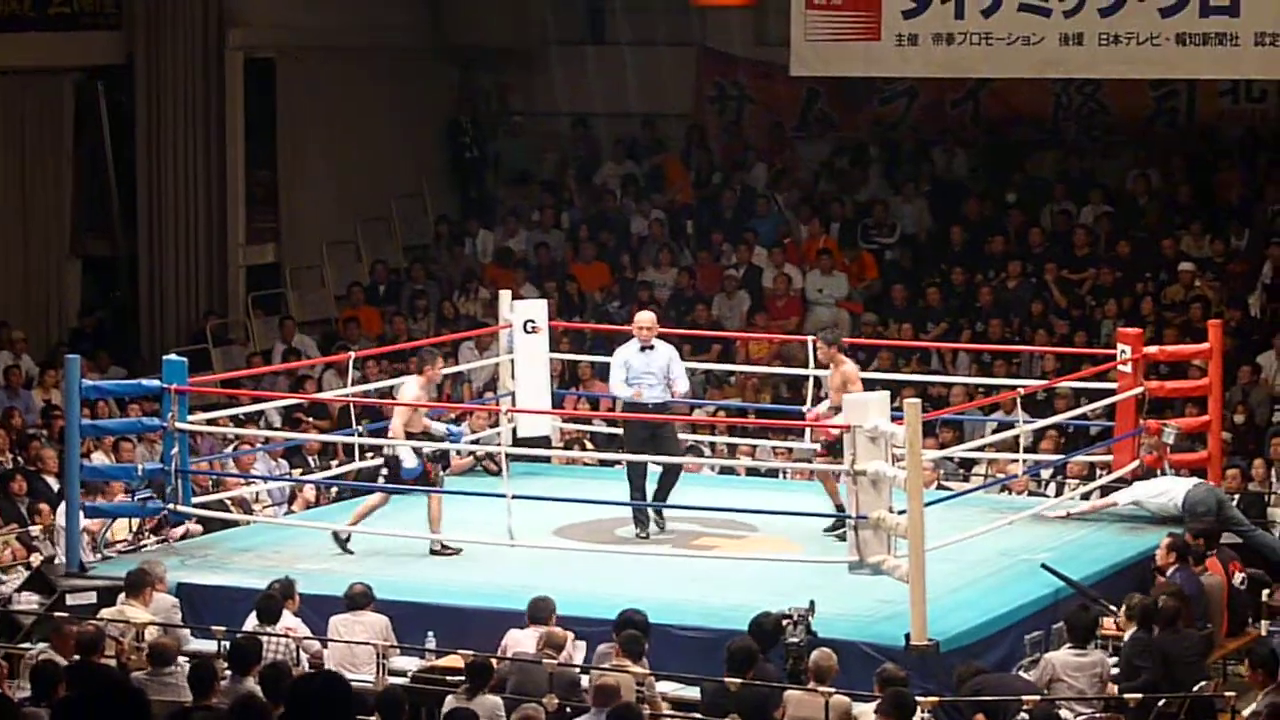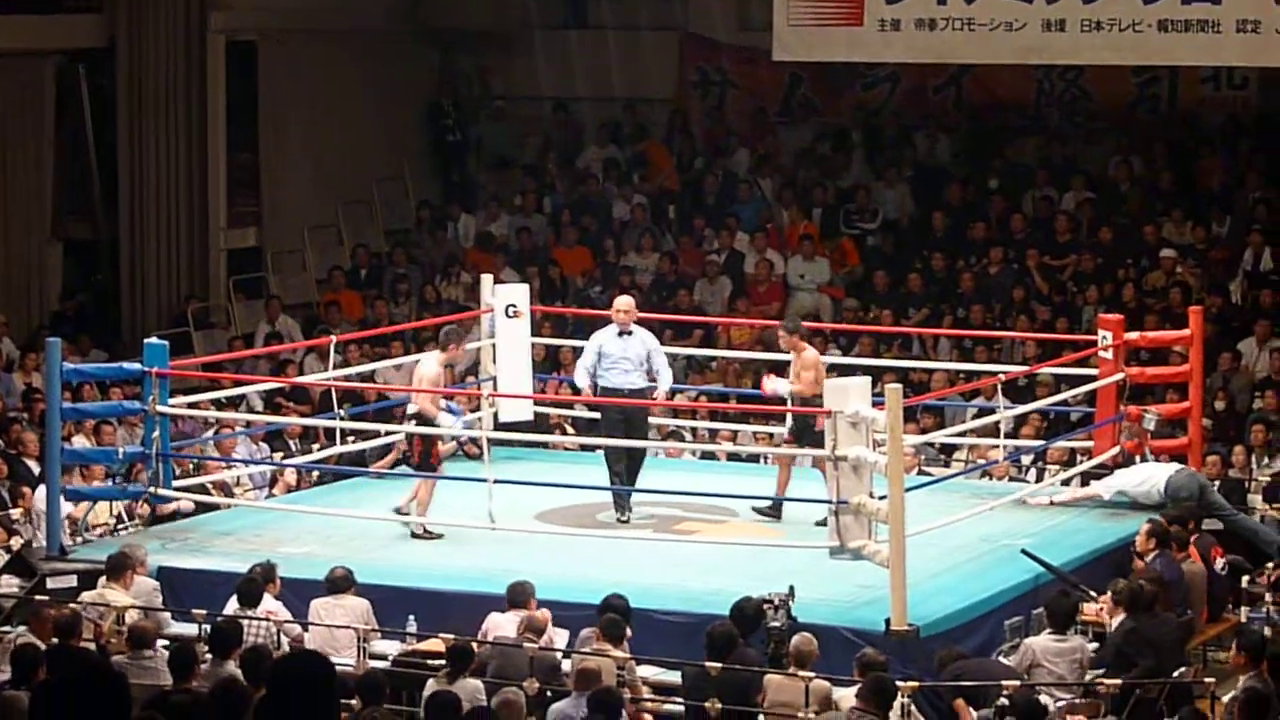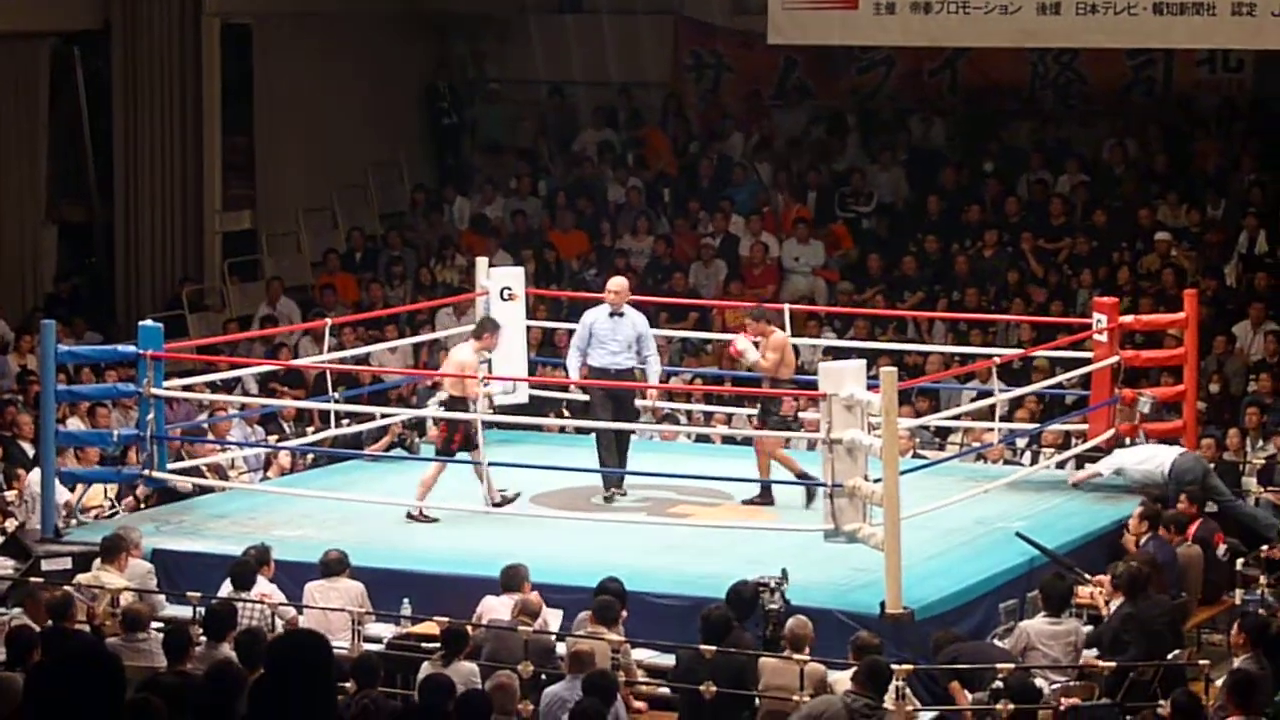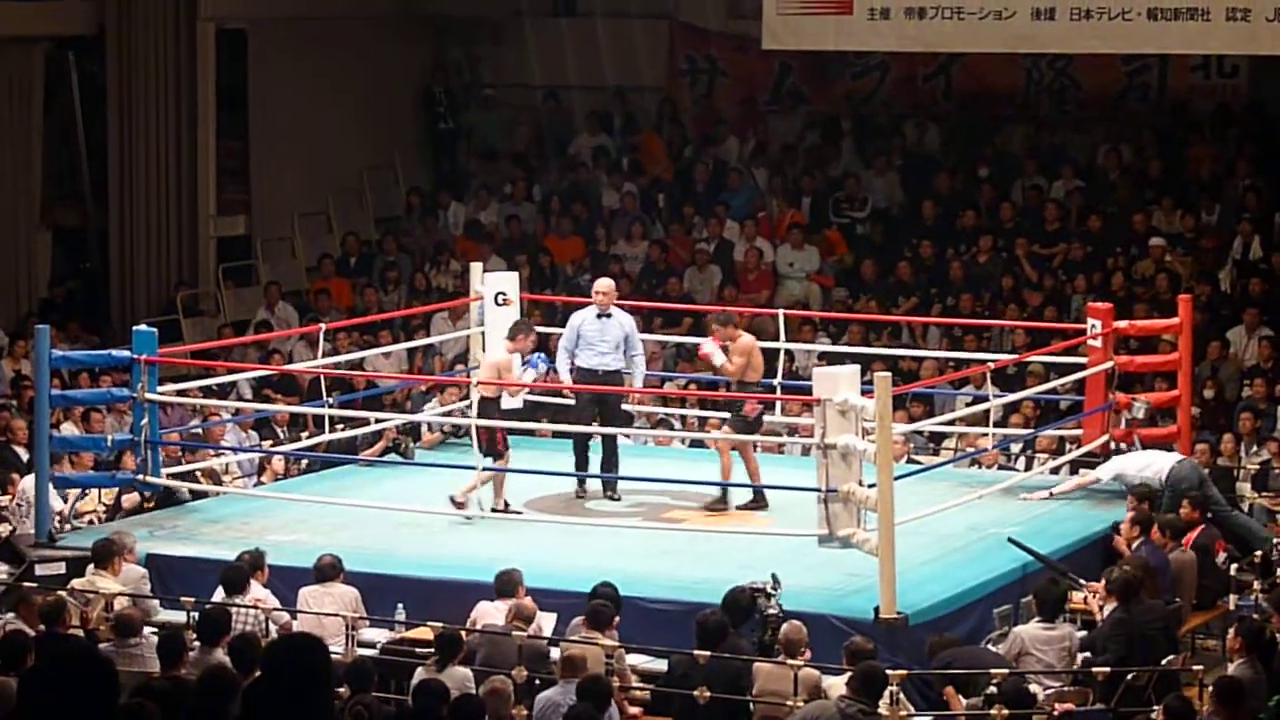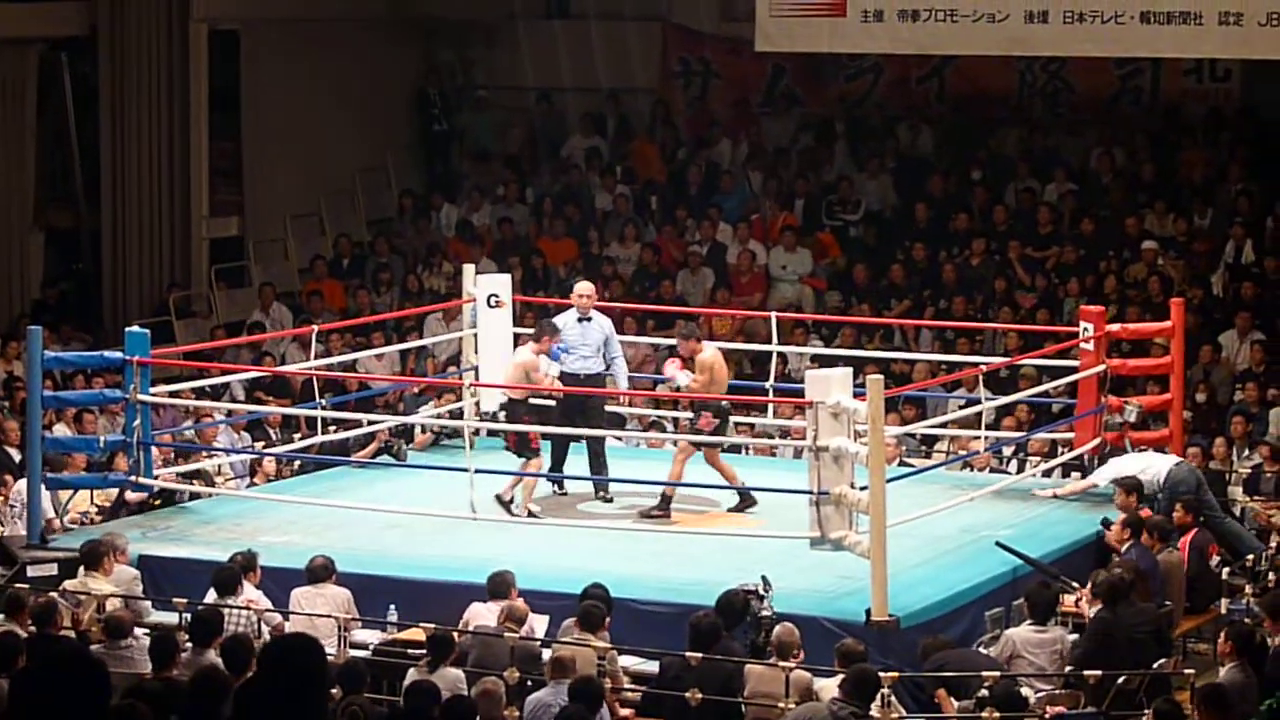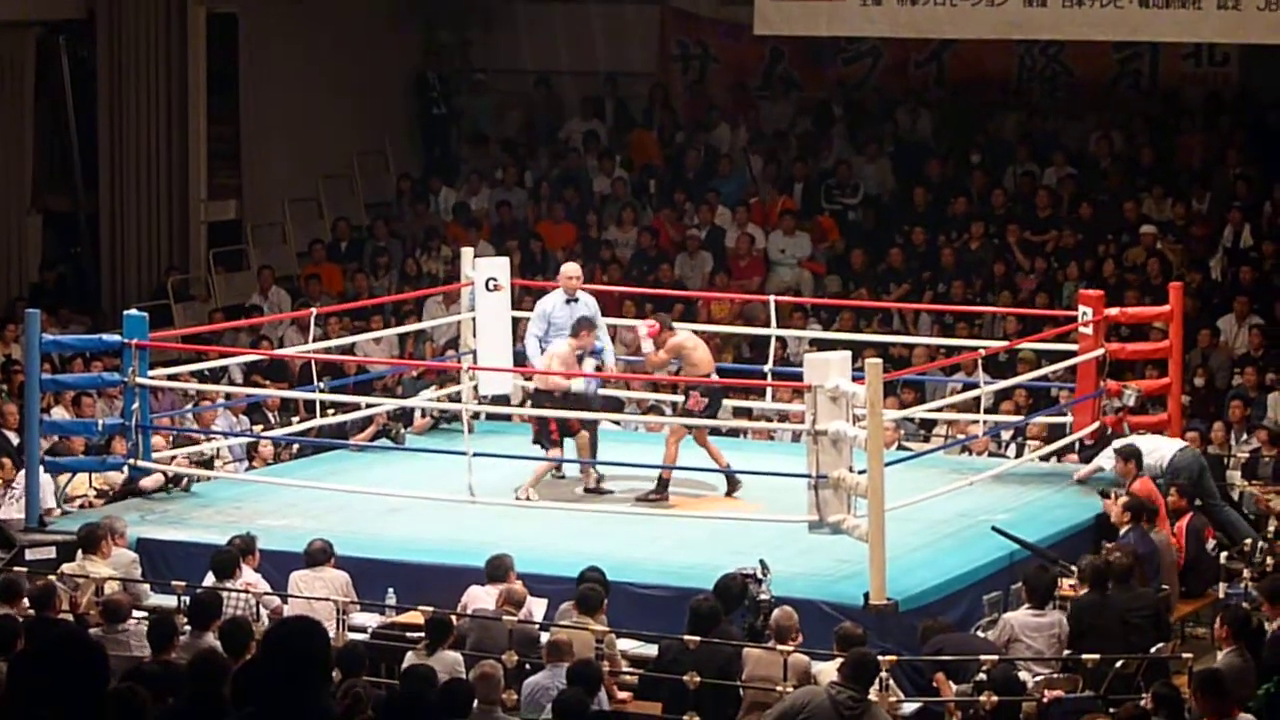
dt=0.2s
person 1, frame 1
left shoulder: (1134, 491)
right shoulder: (1152, 483)
left elbow: (1096, 505)
left wrist: (1065, 513)
left hip: (1196, 500)
right hip: (1209, 490)
right knee: (1249, 531)
person 1, frame 2
left shoulder: (1116, 480)
right shoulder: (1130, 471)
left elbow: (1079, 494)
left wrist: (1048, 500)
left hip: (1177, 485)
right hip: (1192, 475)
right knee: (1234, 516)
person 1, frame 3
left shoulder: (1116, 458)
right shoulder: (1134, 450)
left elbow: (1082, 475)
left wrist: (1070, 481)
left hip: (1182, 470)
right hip: (1193, 460)
right knee: (1230, 503)
person 1, frame 4
left shoulder: (1113, 465)
right shoulder: (1128, 458)
left elbow: (1080, 481)
left wrist: (1047, 493)
left hip: (1178, 476)
right hip: (1190, 466)
right knee: (1224, 511)
right ankle: (1269, 545)
person 1, frame 5
left shoulder: (1113, 467)
right shoulder: (1125, 460)
left elbow: (1080, 487)
left wrist: (1053, 493)
left hip: (1175, 478)
right hip: (1188, 469)
right knee: (1218, 517)
right ankle: (1257, 552)
person 1, frame 6
left shoulder: (1115, 447)
right shoulder: (1131, 442)
left elbow: (1091, 471)
left wrist: (1076, 477)
left hip: (1183, 464)
right hip: (1191, 457)
right knee: (1217, 506)
right ankle: (1254, 543)
person 2, frame 1
left shoulder: (667, 351)
right shoulder: (623, 353)
left elbow: (681, 378)
right elbow: (616, 384)
left wrist: (679, 388)
right wrist: (630, 393)
left hip: (661, 411)
right hip: (635, 412)
left knee: (674, 464)
right knee: (636, 470)
left ankle: (657, 506)
right ankle: (641, 523)
person 2, frame 2
left shoulder: (647, 338)
right shoulder: (599, 338)
left elbow: (662, 368)
right elbow: (583, 369)
left wrist: (662, 389)
right wrist: (585, 386)
left hip: (638, 397)
right hip: (611, 398)
left knee: (637, 453)
right knee: (615, 454)
left ankle: (625, 499)
right ankle: (622, 507)
person 2, frame 3
left shoulder: (638, 320)
right shoulder: (591, 316)
left elbow: (650, 354)
right elbow: (576, 349)
left wrist: (653, 383)
right wrist: (574, 375)
left hip: (625, 377)
right hip: (598, 376)
left knee: (623, 430)
right knee: (604, 428)
left ankle: (618, 480)
right ankle: (610, 482)
person 2, frame 4
left shoulder: (626, 320)
right shoulder: (579, 318)
left elbow: (636, 354)
right elbow: (565, 350)
left wrist: (637, 384)
right wrist: (565, 378)
left hip: (612, 378)
right hip: (585, 377)
left knee: (611, 433)
right knee: (582, 429)
left ankle: (610, 485)
right ankle: (581, 480)
person 2, frame 5
left shoulder: (604, 323)
right shoulder: (560, 323)
left elbow: (616, 356)
left wrist: (622, 385)
left hip: (594, 382)
right hip: (568, 382)
left knee: (596, 434)
right knee: (561, 434)
left ankle: (602, 487)
right ankle: (556, 479)
person 2, frame 6
left shoulder: (589, 303)
right shoulder: (546, 304)
left elbow: (601, 334)
right elbow: (532, 337)
left wrist: (609, 362)
right wrist: (539, 365)
right ankle: (555, 463)
person 3, frame 1
left shoulder: (414, 385)
right shoulder: (414, 393)
right elbow: (397, 426)
left wrist: (445, 429)
right wrist: (408, 456)
left hip: (402, 447)
right hip: (404, 447)
left knee: (383, 495)
right knee: (435, 493)
left ankle: (344, 531)
right ankle: (436, 545)
person 3, frame 2
left shoulder: (429, 360)
right shoulder: (434, 370)
right elbow: (424, 406)
left wrist: (444, 404)
right wrist: (449, 421)
left hip: (422, 422)
right hip: (422, 423)
left knee: (431, 472)
right knee: (428, 476)
left ankle: (405, 506)
right ankle: (418, 528)
person 3, frame 3
left shoulder: (460, 349)
right shoulder: (469, 358)
left elbow: (442, 372)
right elbow: (472, 394)
left hip: (458, 407)
right hip: (455, 410)
left knee: (478, 453)
right knee: (441, 462)
left ankle: (493, 497)
right ankle: (415, 509)
person 3, frame 4
left shoulder: (497, 351)
right shoulder: (505, 358)
right elbow: (513, 391)
left wrist: (526, 369)
right wrist: (532, 373)
left hip: (489, 407)
right hip: (487, 410)
left knee: (502, 458)
right knee: (500, 462)
left ankle: (499, 503)
right ankle: (461, 496)
person 3, frame 5
left shoulder: (524, 351)
right shoulder: (529, 358)
left elbow: (535, 379)
right elbow: (544, 387)
left wrist: (550, 361)
right wrist: (554, 366)
left hip: (521, 408)
right hip: (517, 411)
left knee: (532, 459)
right knee: (536, 462)
left ankle: (505, 494)
right ankle: (523, 510)
person 3, frame 6
left shoulder: (571, 352)
right shoulder: (562, 349)
left elbow: (578, 378)
right elbow: (552, 381)
left wrist: (592, 361)
right wrist: (580, 386)
left hip: (557, 400)
right hip: (545, 402)
left knee: (583, 436)
right knee: (554, 455)
left ankle: (590, 482)
right ankle: (524, 492)
person 4, frame 1
left shoulder: (848, 369)
right shoulder: (832, 366)
left wrist: (836, 423)
right wrist: (820, 409)
right hip: (834, 425)
right knee: (821, 470)
right ankle: (841, 515)
person 4, frame 2
left shoulder: (809, 356)
right shoulder: (797, 355)
left elbow: (807, 389)
left wrist: (777, 388)
right wrist: (776, 383)
left hip: (813, 414)
right hip: (801, 413)
left knee: (820, 464)
right knee: (784, 458)
right ankle: (776, 507)
person 4, frame 3
left shoulder: (777, 339)
right shoulder: (767, 338)
left elbow: (767, 369)
right elbow: (760, 366)
left wrist: (750, 350)
right wrist: (743, 354)
left hip: (782, 397)
right hip: (770, 395)
left knee: (772, 449)
right knee: (759, 444)
left ankle: (809, 481)
right ankle: (765, 493)
person 4, frame 4
left shoulder: (744, 342)
right shoulder: (737, 342)
left elbow: (733, 373)
right elbow: (731, 370)
left wrist: (715, 353)
right wrist: (713, 355)
left hip: (749, 400)
right hip: (743, 398)
left knee: (723, 444)
right knee: (745, 450)
left ankle: (723, 497)
right ankle: (759, 497)
person 4, frame 5
left shoulder: (705, 358)
right shoulder: (709, 352)
left elbow: (698, 390)
left wrist: (678, 376)
right wrist: (681, 373)
left hip: (710, 412)
right hip: (717, 409)
left knee: (679, 456)
right knee: (713, 458)
left ankle: (664, 506)
right ankle: (746, 497)
person 4, frame 6
left shoulder: (675, 342)
right shoulder: (683, 335)
left elbow: (652, 365)
right elbow: (663, 361)
left wrist: (646, 341)
right wrist: (651, 341)
left hip: (701, 391)
right hip: (712, 388)
left knee: (672, 438)
right knee: (701, 439)
left ankle: (661, 489)
right ankle: (732, 478)
